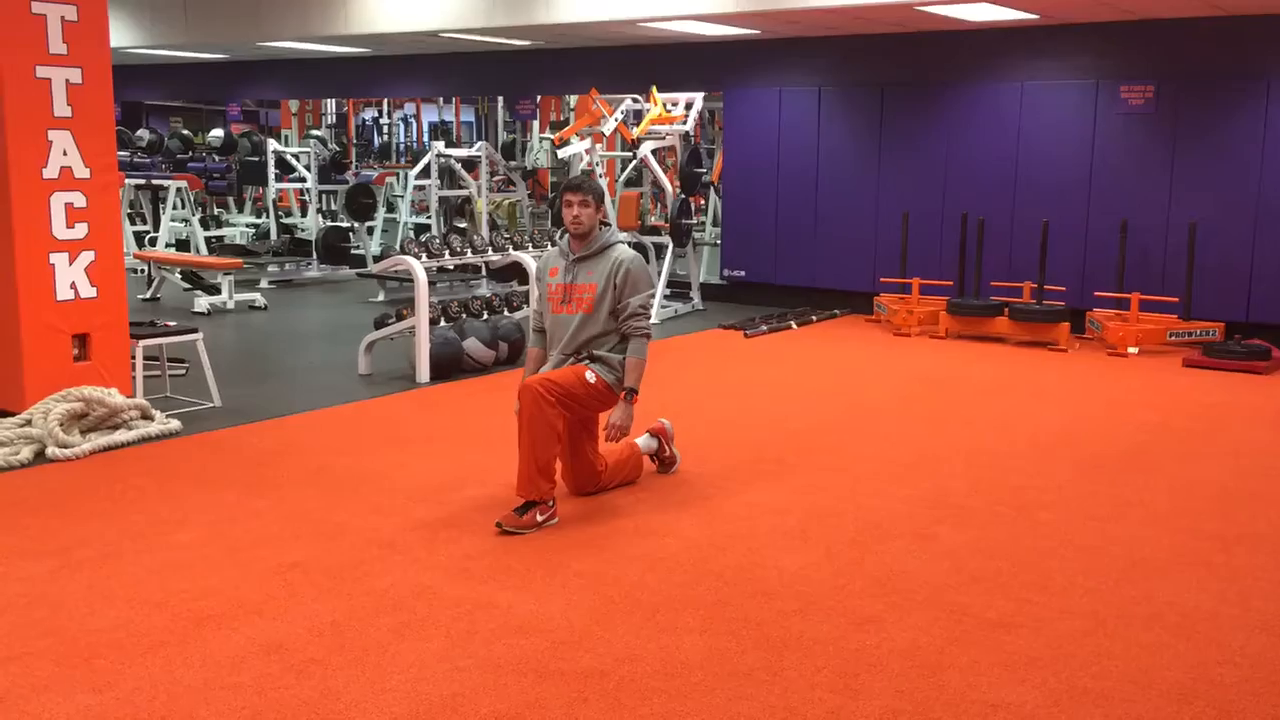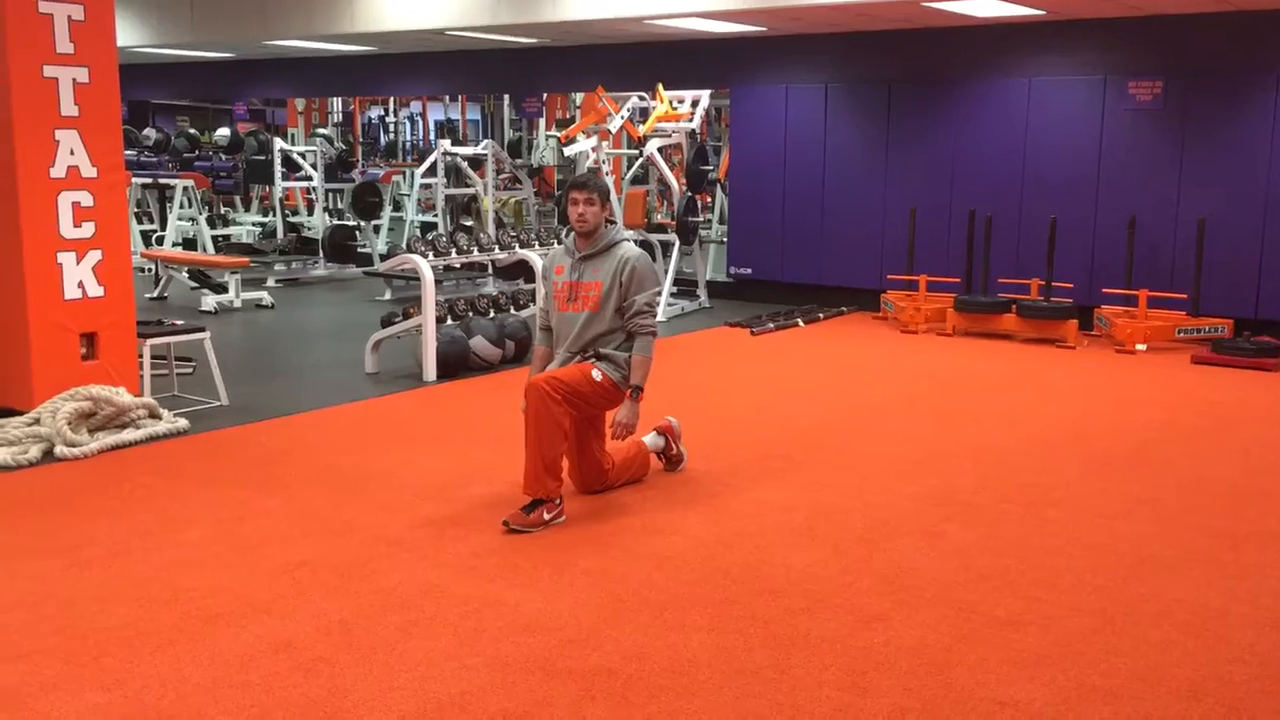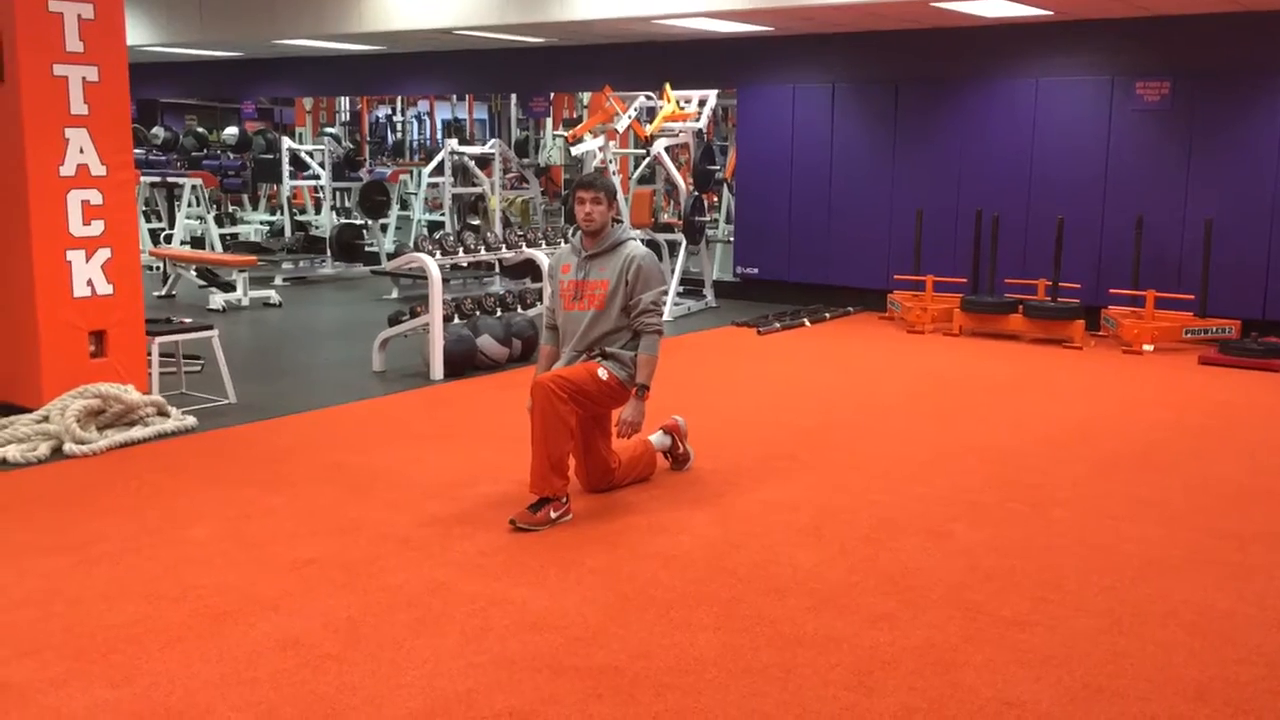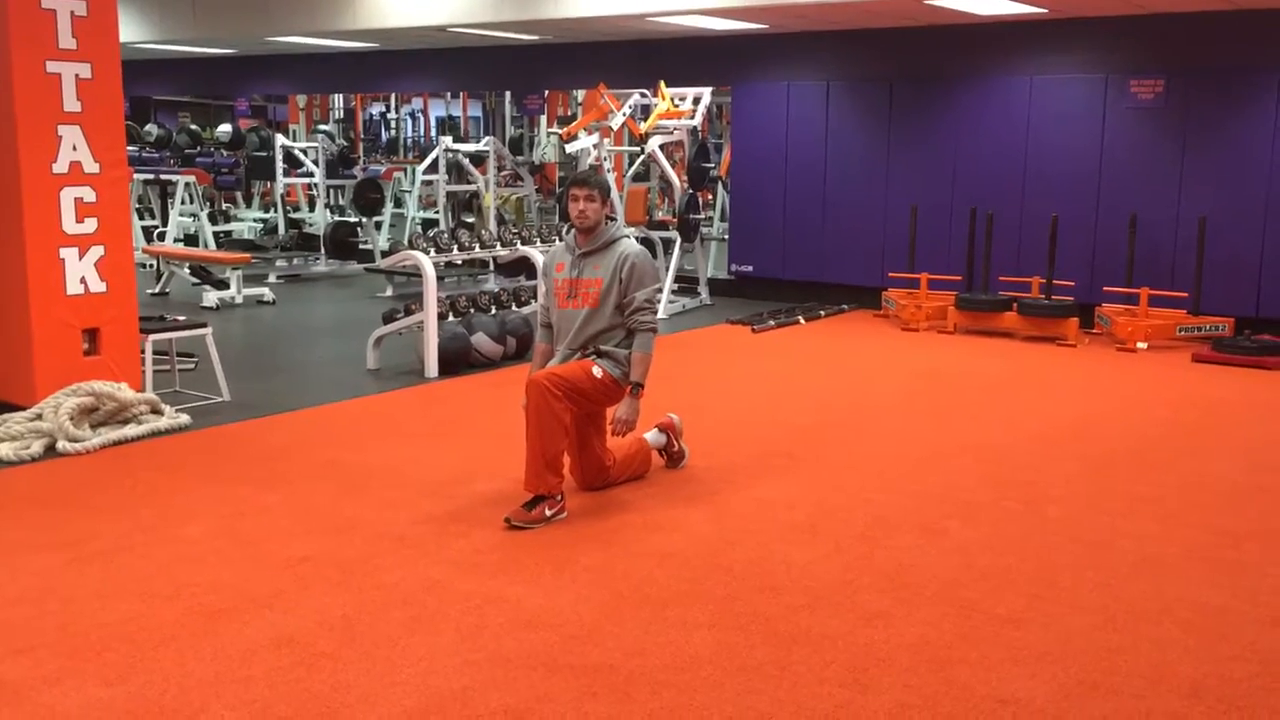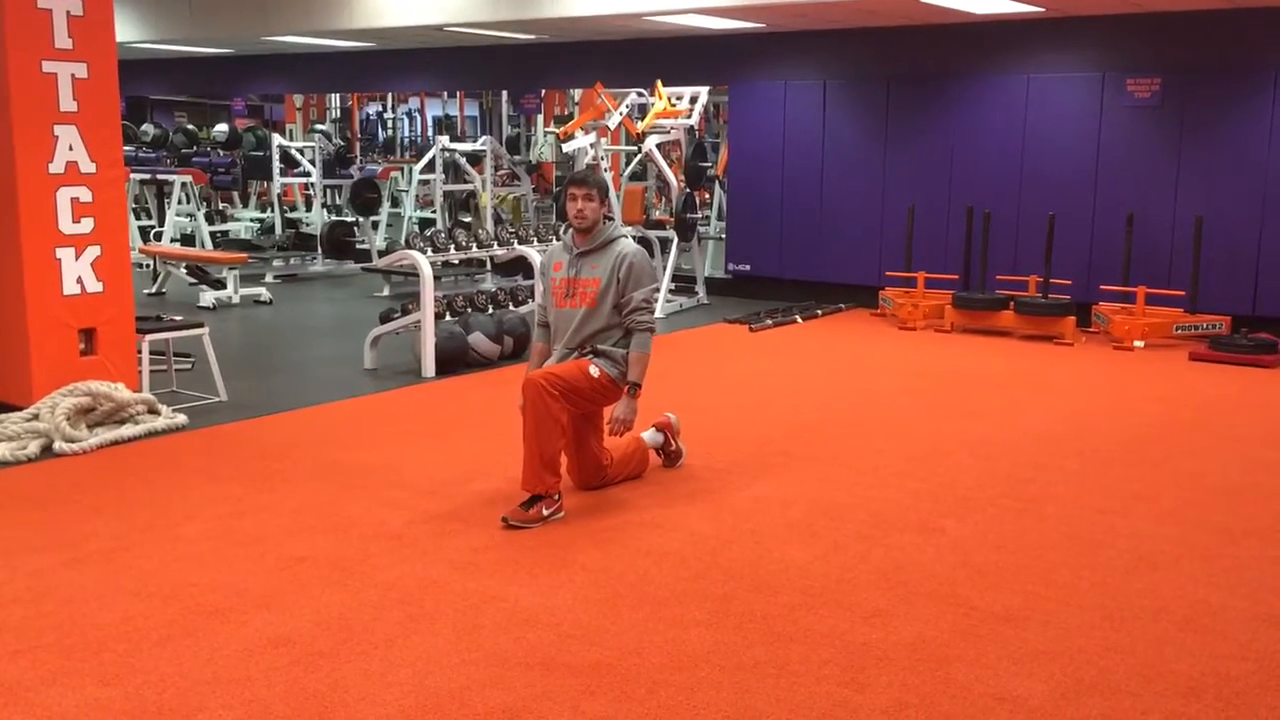
dt=0.4s
person 1, frame 1
left shoulder: (624, 262)
right shoulder: (549, 263)
left elbow: (638, 335)
right elbow: (539, 331)
left wrist: (628, 400)
right wrist: (523, 392)
left hip: (600, 371)
right hip: (563, 375)
left knee: (537, 390)
right knee: (584, 481)
left ankle: (538, 501)
right ankle: (652, 443)
person 1, frame 2
left shoulder: (630, 260)
right shoulder: (555, 260)
left elbow: (643, 333)
right elbow: (546, 329)
left wrist: (633, 398)
right wrist: (529, 389)
left hip: (607, 369)
right hip: (569, 373)
left knee: (543, 389)
right knee: (592, 479)
left ankle: (546, 499)
right ankle: (658, 441)
person 1, frame 3
left shoulder: (636, 259)
right shoulder: (561, 260)
left elbow: (650, 332)
right elbow: (552, 328)
left wrist: (639, 396)
right wrist: (536, 390)
left hip: (613, 369)
right hip: (575, 373)
left knee: (549, 387)
right knee: (598, 477)
left ankle: (553, 498)
right ankle: (664, 439)
person 1, frame 4
left shoulder: (630, 256)
right shoulder: (555, 257)
left elbow: (644, 330)
right elbow: (546, 326)
left wrist: (633, 394)
right wrist: (530, 386)
left hip: (607, 366)
right hip: (570, 369)
left knee: (544, 385)
right knee: (593, 476)
left ankle: (547, 495)
right ankle: (660, 437)
person 1, frame 5
left shoulder: (628, 256)
right shoulder: (553, 257)
left elbow: (642, 330)
right elbow: (543, 325)
left wrist: (631, 394)
right wrist: (527, 388)
left hip: (605, 367)
right hip: (567, 370)
left knee: (541, 385)
right knee: (590, 475)
left ankle: (545, 495)
right ankle: (656, 437)
